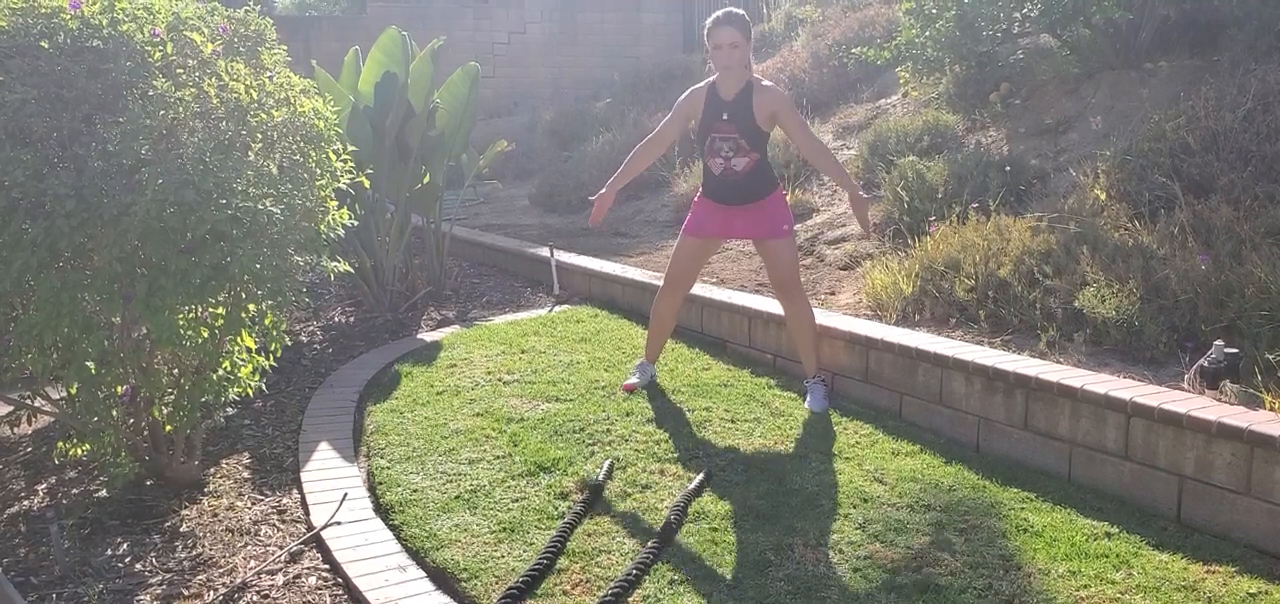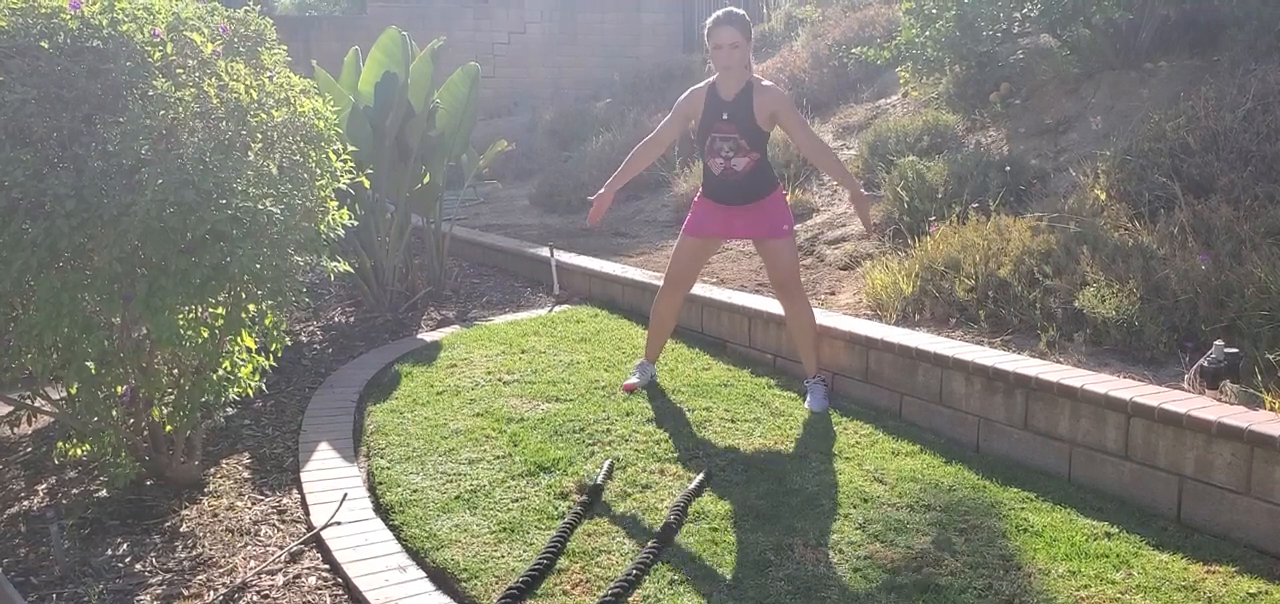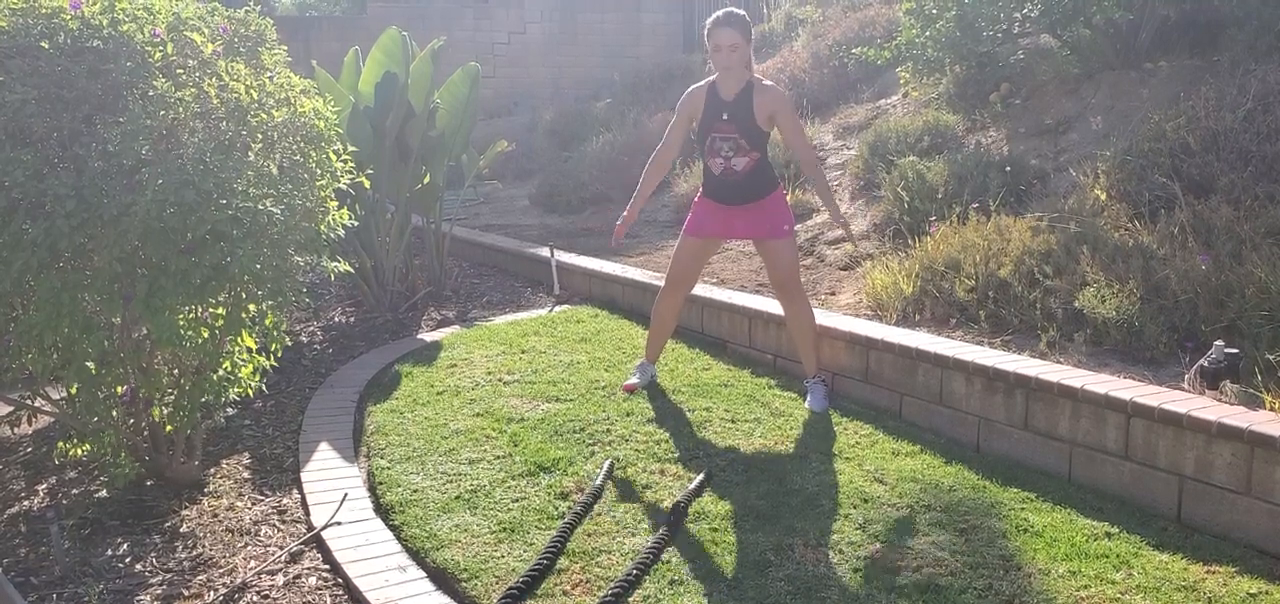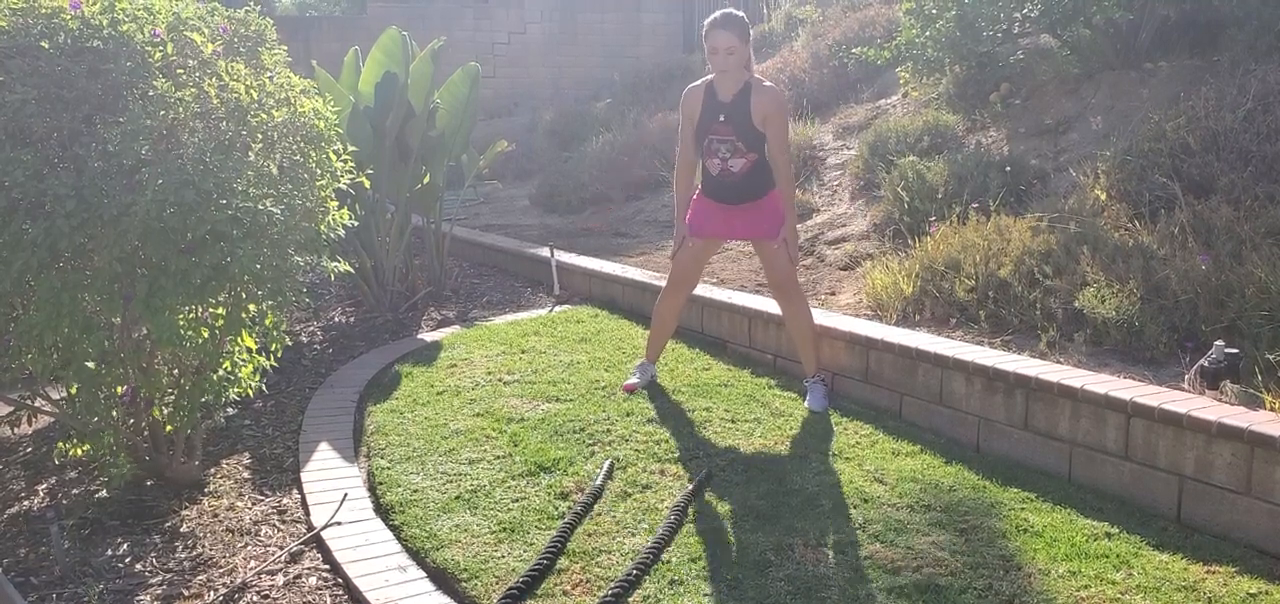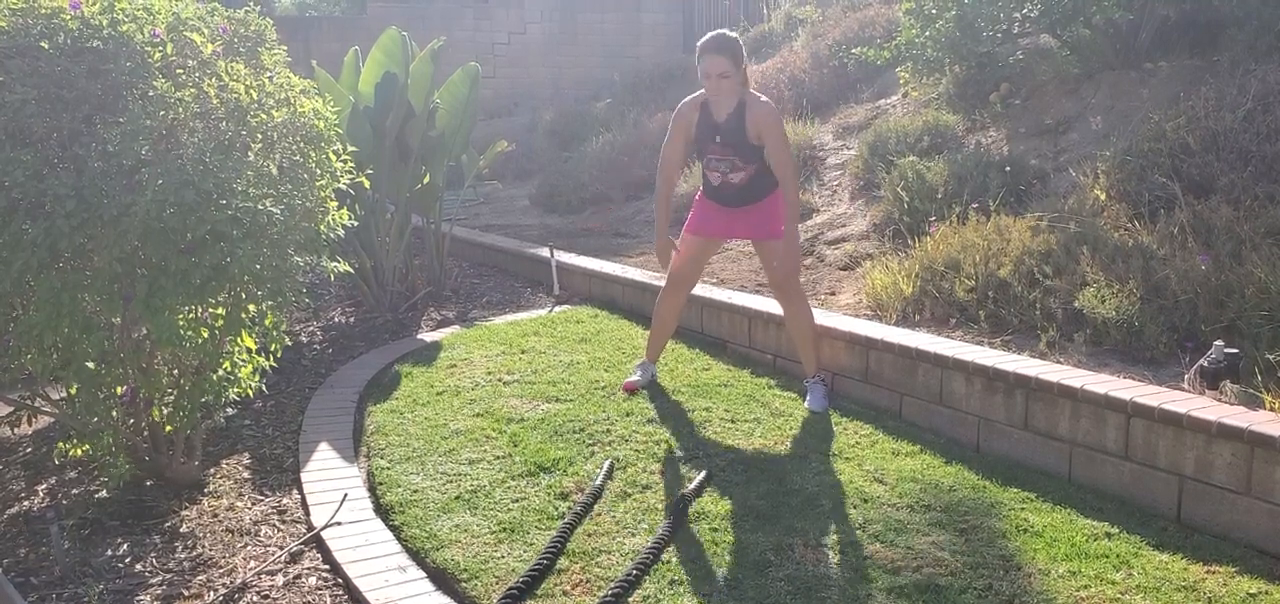
dt=0.2s
person 1, frame 1
left shoulder: (768, 96)
right shoulder: (696, 97)
left elbow: (811, 146)
right elbow: (655, 144)
left wrist: (853, 191)
right wrist: (611, 189)
left hip: (763, 204)
right hip: (711, 205)
left knee: (789, 290)
right knee: (672, 286)
left ankle: (814, 380)
right ankle: (647, 366)
person 1, frame 2
left shoulder: (768, 97)
right shoulder: (696, 98)
left elbow: (812, 146)
right elbow: (655, 144)
left wrist: (854, 189)
right wrist: (610, 189)
left hip: (763, 204)
right hip: (711, 205)
left knee: (790, 290)
right knee: (672, 286)
left ankle: (814, 379)
right ankle: (647, 365)
person 1, frame 3
left shoulder: (769, 96)
right shoulder: (695, 97)
left elbow: (804, 153)
right elbow: (665, 153)
left wrist: (832, 206)
right wrist: (634, 206)
left hip: (763, 204)
right hip: (712, 205)
left knee: (789, 290)
right knee: (673, 286)
left ankle: (815, 379)
right ankle: (647, 365)
person 1, frame 4
left shoulder: (767, 97)
right shoulder: (694, 97)
left elbow: (782, 162)
right elbow: (685, 161)
left wrist: (789, 221)
right wrist: (680, 220)
left hip: (761, 205)
right hip: (710, 205)
left knee: (787, 290)
right knee: (675, 286)
left ankle: (814, 379)
right ankle: (648, 365)
person 1, frame 5
left shoulder: (762, 111)
right shoulder: (689, 111)
left elbow: (787, 173)
right elbow: (667, 170)
left wrist: (791, 235)
right wrist: (660, 231)
left hip: (762, 206)
right hip: (712, 206)
left knee: (788, 288)
right knee: (675, 284)
left ankle: (814, 379)
right ankle: (648, 365)
